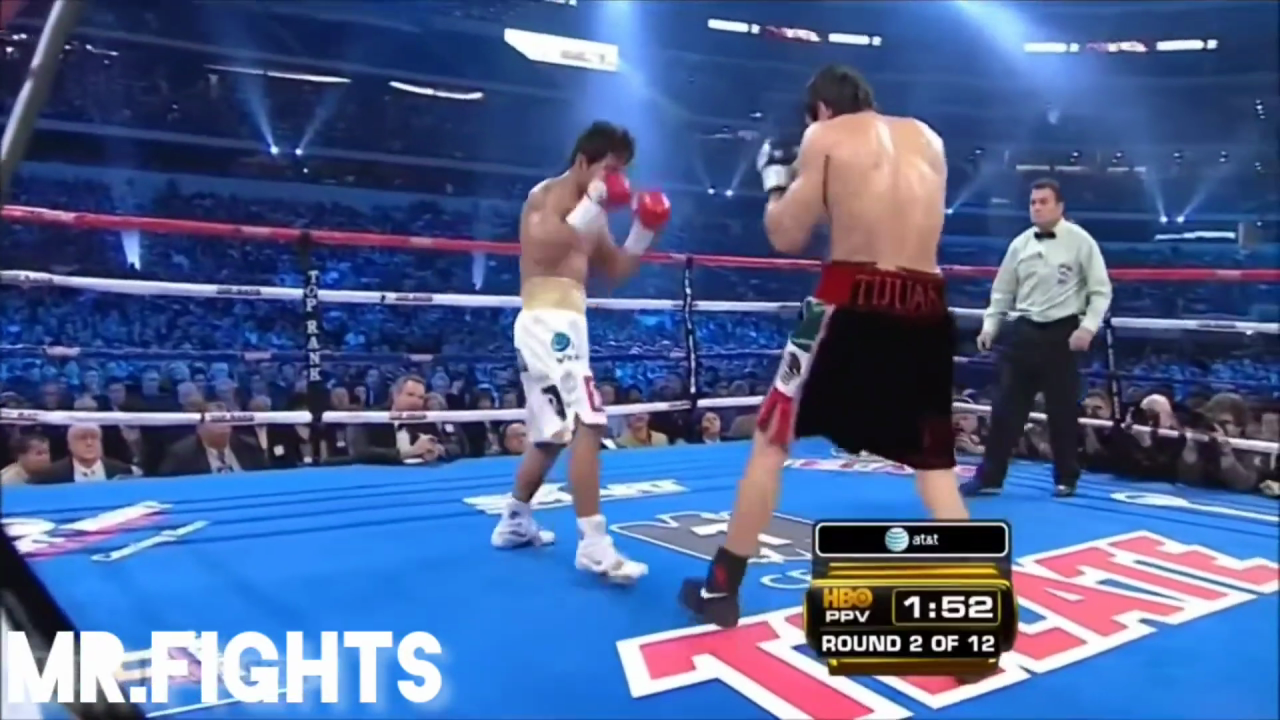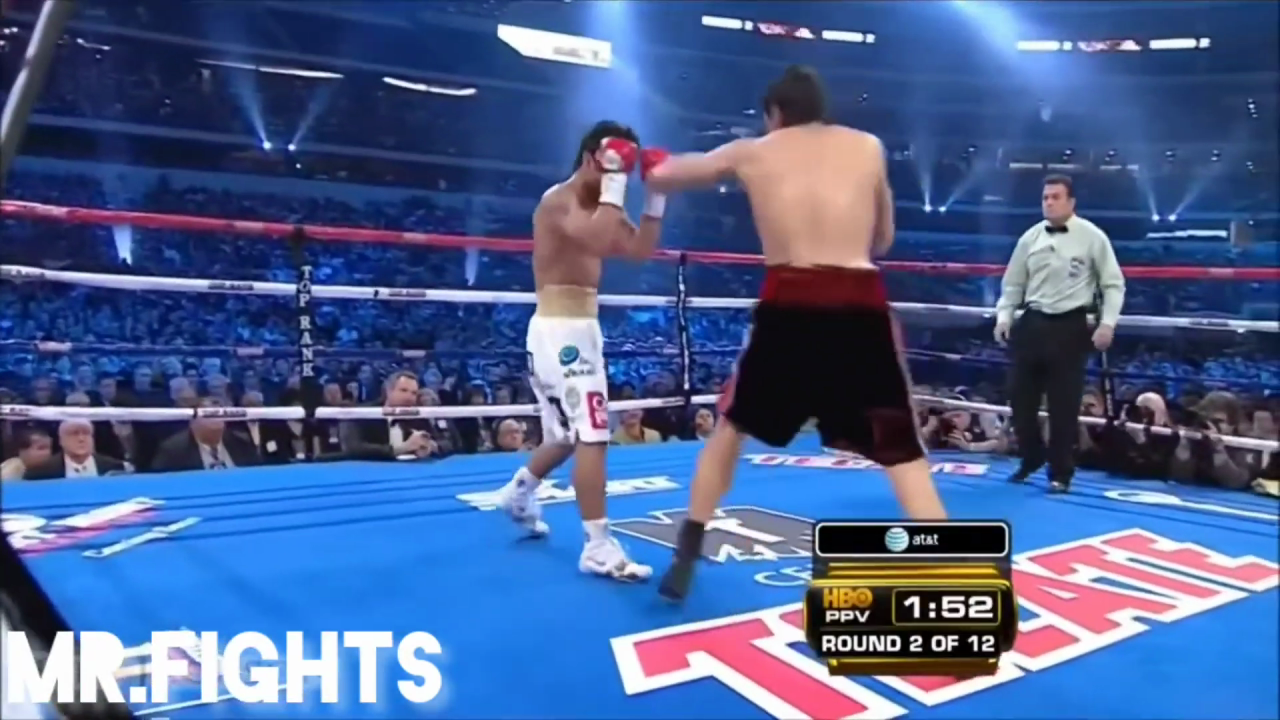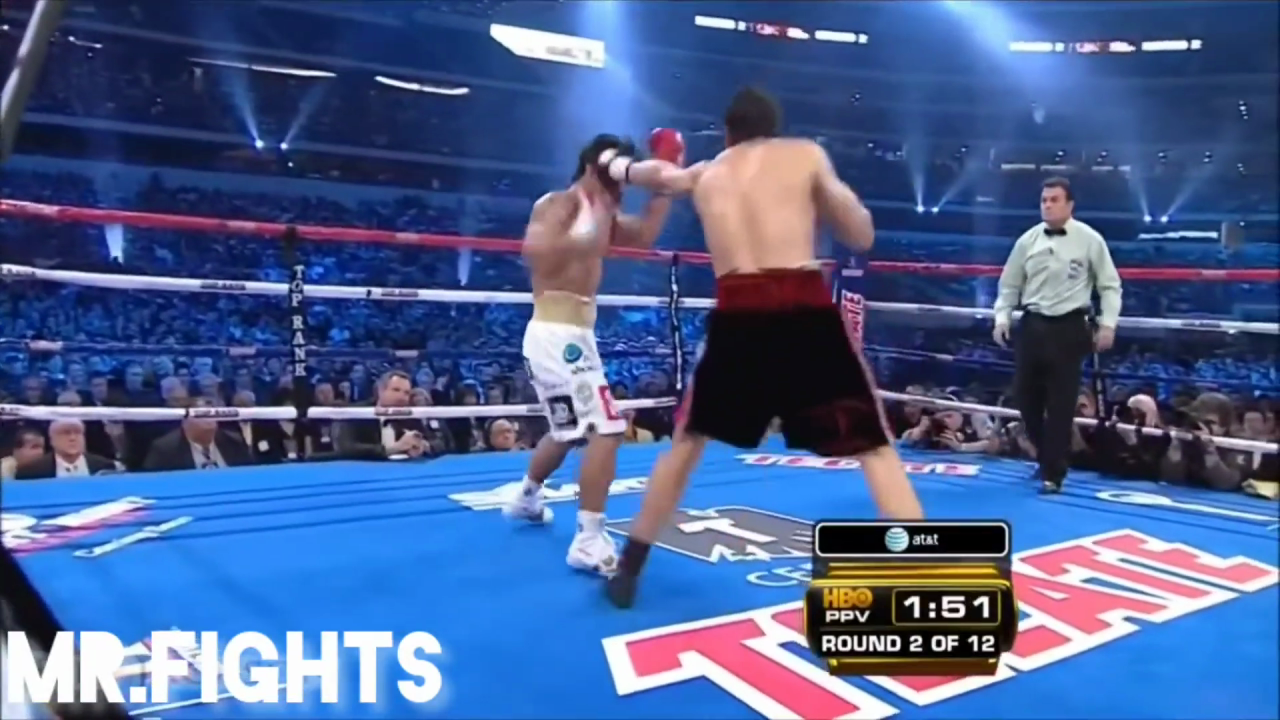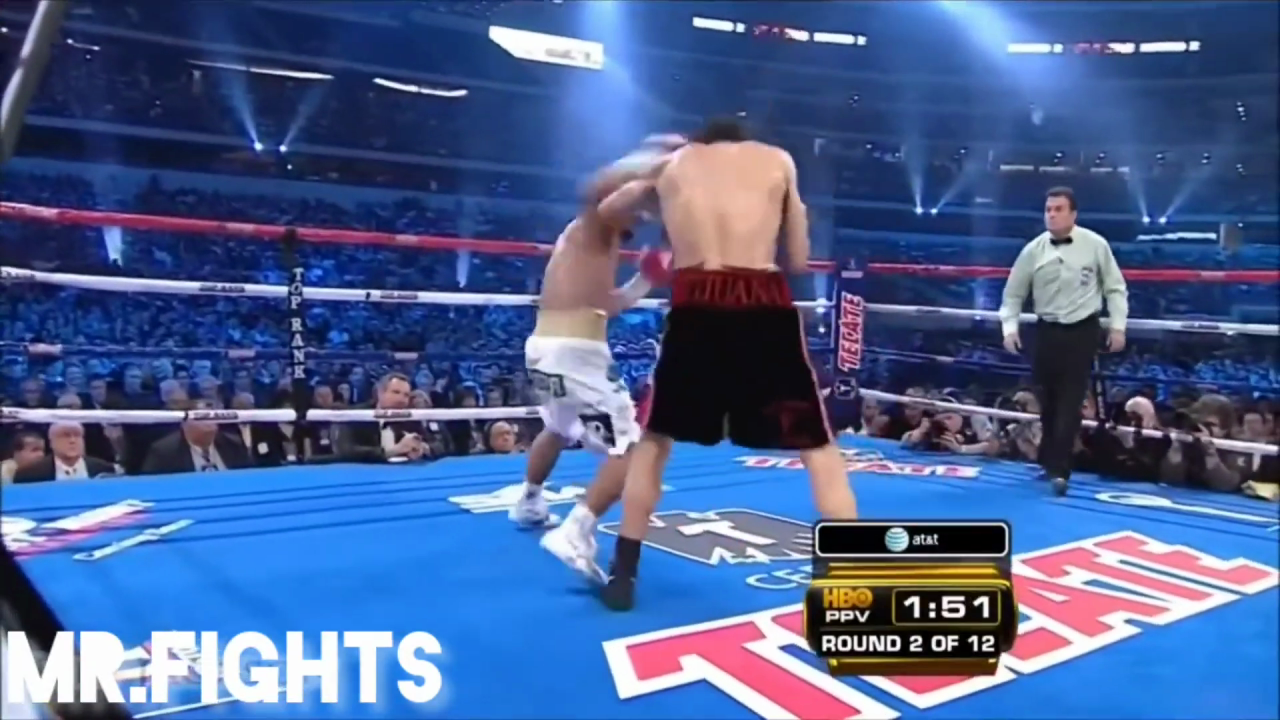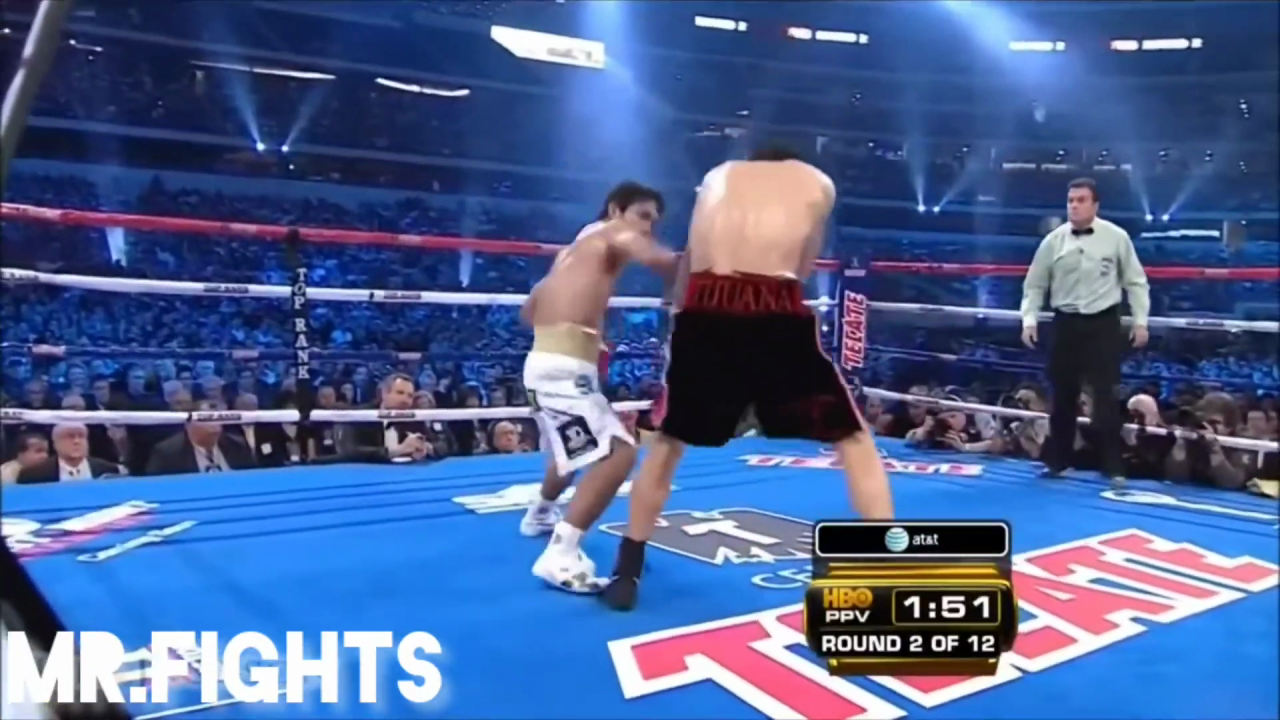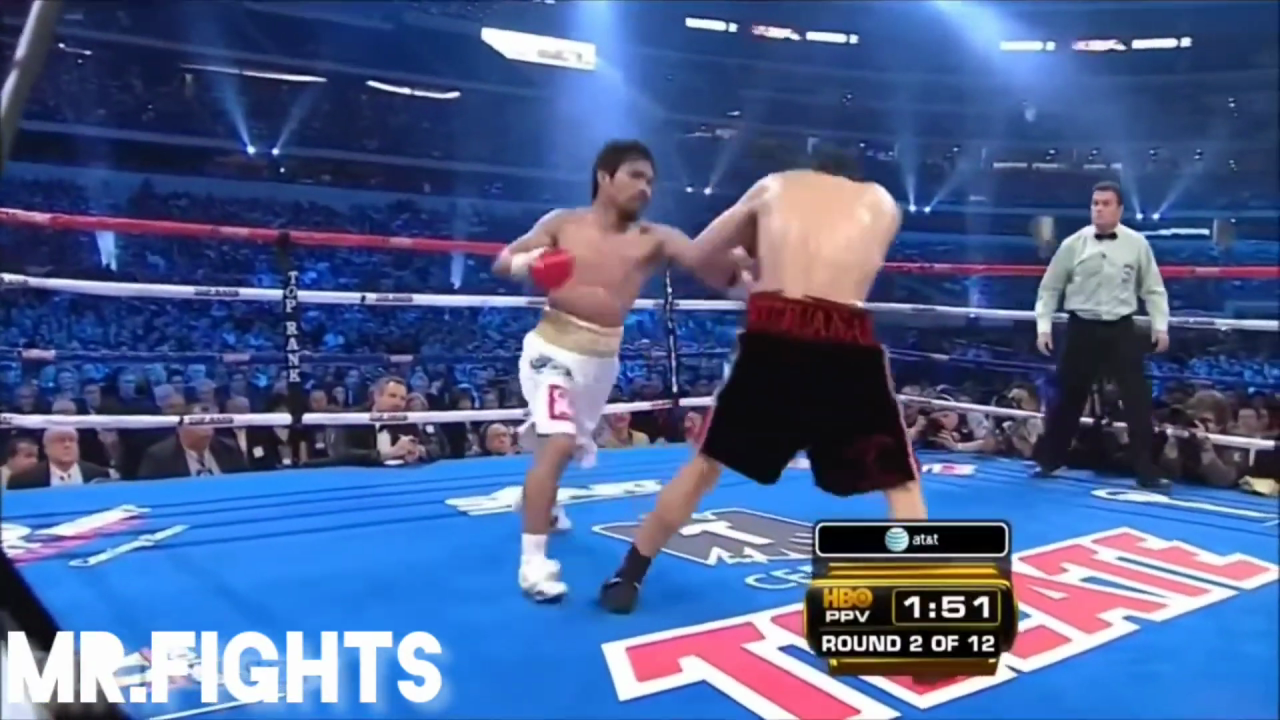
dt=0.2s
person 1, frame 1
left shoulder: (824, 137)
right shoulder: (927, 138)
left elbow: (786, 238)
left wrist: (777, 176)
left hip: (851, 304)
right hip: (924, 308)
left knee: (771, 440)
right knee: (935, 467)
left ankle: (721, 588)
person 1, frame 2
left shoulder: (749, 152)
right shoulder: (866, 148)
left elbow: (666, 176)
left wrist: (655, 164)
left hip: (786, 306)
right hip: (860, 306)
left knee: (729, 430)
right knee: (906, 460)
left ankle: (684, 560)
person 1, frame 3
left shoulder: (704, 173)
right shoulder: (806, 155)
left elbow: (648, 174)
right elbow: (862, 235)
left wrist: (618, 164)
left hip: (737, 312)
right hip: (807, 309)
left knee: (687, 441)
right knee: (875, 451)
left ankle: (629, 569)
person 1, frame 4
left shoulder: (674, 164)
right shoulder: (778, 160)
right elbow: (798, 258)
left hip: (694, 308)
right hip: (765, 308)
left knee: (655, 440)
right knee: (820, 451)
left ankle: (622, 574)
person 1, frame 5
left shoulder: (721, 175)
right shoulder: (816, 183)
left elbow: (692, 255)
left hip: (709, 311)
right hip: (781, 311)
left knee: (668, 443)
right knee: (854, 445)
left ankle: (625, 576)
person 1, frame 6
left shoulder: (777, 187)
right shoulder: (885, 205)
left elbow: (702, 249)
left hip: (774, 336)
right hip: (851, 344)
left knee: (705, 464)
right knee: (900, 487)
left ankle: (629, 581)
person 2, frame 1
left shoulder: (592, 210)
right shoulder: (548, 194)
left elbow: (616, 271)
right elbow: (545, 248)
left wrist: (645, 228)
right wrist: (595, 203)
left hip: (563, 324)
right hip: (547, 324)
left knee: (552, 434)
right knee: (585, 428)
left ankle: (514, 523)
right ankle: (594, 545)
person 2, frame 2
left shoulder: (597, 202)
right shoulder: (560, 198)
left elbow: (641, 246)
right elbow: (598, 242)
left wrist: (657, 192)
right wrist: (613, 180)
left hip: (578, 329)
right hip: (560, 330)
left knee: (569, 433)
right knee: (592, 435)
left ankle: (519, 493)
right ankle: (599, 549)
person 2, frame 3
left shoulder: (606, 214)
right shoulder: (554, 205)
left elbow: (651, 229)
right elbow: (539, 253)
right wrist: (586, 225)
left hip: (571, 337)
right hip: (558, 337)
left knee: (568, 430)
right knee: (604, 432)
left ankle: (525, 498)
right ankle: (590, 544)
person 2, frame 4
left shoulder: (591, 239)
right shoulder: (596, 221)
right elbow: (597, 188)
left wrist: (642, 280)
right wrist: (646, 161)
left hip: (544, 349)
right hip: (577, 350)
left knee: (559, 432)
right knee: (631, 450)
left ankle: (530, 502)
right ankle: (574, 535)
person 2, frame 5
left shoulder: (580, 254)
right shoulder: (602, 236)
left elbow: (531, 311)
right elbow: (648, 255)
right wrist: (681, 266)
left hip: (570, 368)
right hip: (557, 367)
left knee: (577, 455)
right knee: (619, 455)
left ankle: (544, 511)
right ankle: (559, 554)
person 2, frame 6
left shoulder: (654, 239)
right shoulder: (560, 223)
left elbow: (710, 266)
right elbow: (504, 260)
right wrist: (523, 264)
left hip: (602, 362)
right hip: (550, 352)
left knee: (570, 450)
right knee: (554, 448)
left ankle: (540, 509)
right ankle: (532, 563)
person 3, frame 1
left shoulder: (1081, 242)
right shoulder: (1020, 245)
left elbow: (1101, 290)
right elbow: (1003, 291)
left wrist: (1088, 327)
right wrist: (989, 326)
left hip: (1060, 333)
right hip: (1025, 330)
left knee: (1062, 409)
right knee: (1007, 403)
left ankle: (1066, 477)
right ankle: (990, 476)
person 3, frame 2
left shoulder: (1092, 237)
right shoulder: (1031, 238)
left elbow: (1113, 284)
right elbow: (1013, 283)
left wrist: (1107, 323)
right wrist: (1004, 316)
left hip: (1070, 326)
right hip: (1033, 323)
left knee: (1063, 402)
right knee: (1020, 395)
left ankle: (1060, 473)
right ankle: (1031, 458)
person 3, frame 3
left shoulder: (1089, 240)
right shoulder: (1028, 240)
left elbow: (1110, 285)
right elbow: (1009, 284)
left wrist: (1107, 324)
right wrist: (1002, 318)
left hip: (1069, 327)
right hip: (1033, 325)
left knee: (1061, 402)
right knee: (1028, 398)
left ankle: (1053, 473)
right ankle: (1047, 460)
person 3, frame 4
left shoulder: (1096, 245)
right shoulder: (1033, 250)
left elbow: (1115, 288)
right elbow: (1013, 293)
left wrist: (1118, 326)
right wrist: (1010, 328)
left hip: (1083, 331)
right hip: (1048, 332)
left knee: (1070, 401)
right knee: (1050, 401)
left ankle: (1061, 470)
right ankle: (1052, 462)
person 3, frame 5
left shoulder: (1116, 237)
right shoulder: (1053, 241)
left elbow: (1136, 281)
right elbow: (1034, 285)
left wrist: (1140, 321)
right wrist: (1029, 320)
left hip: (1103, 323)
right hip: (1067, 324)
left knee: (1105, 395)
right knee: (1064, 395)
left ankle: (1113, 467)
right ankle: (1056, 459)
person 3, frame 6
left shoulder: (1138, 244)
right shoulder: (1074, 244)
left elbow: (1153, 289)
right elbow: (1050, 287)
left wrist: (1160, 326)
right wrist: (1044, 326)
left hip: (1122, 330)
right hip: (1083, 330)
left knee: (1137, 401)
right knee: (1068, 397)
left ankle: (1148, 472)
right ankle: (1047, 459)
